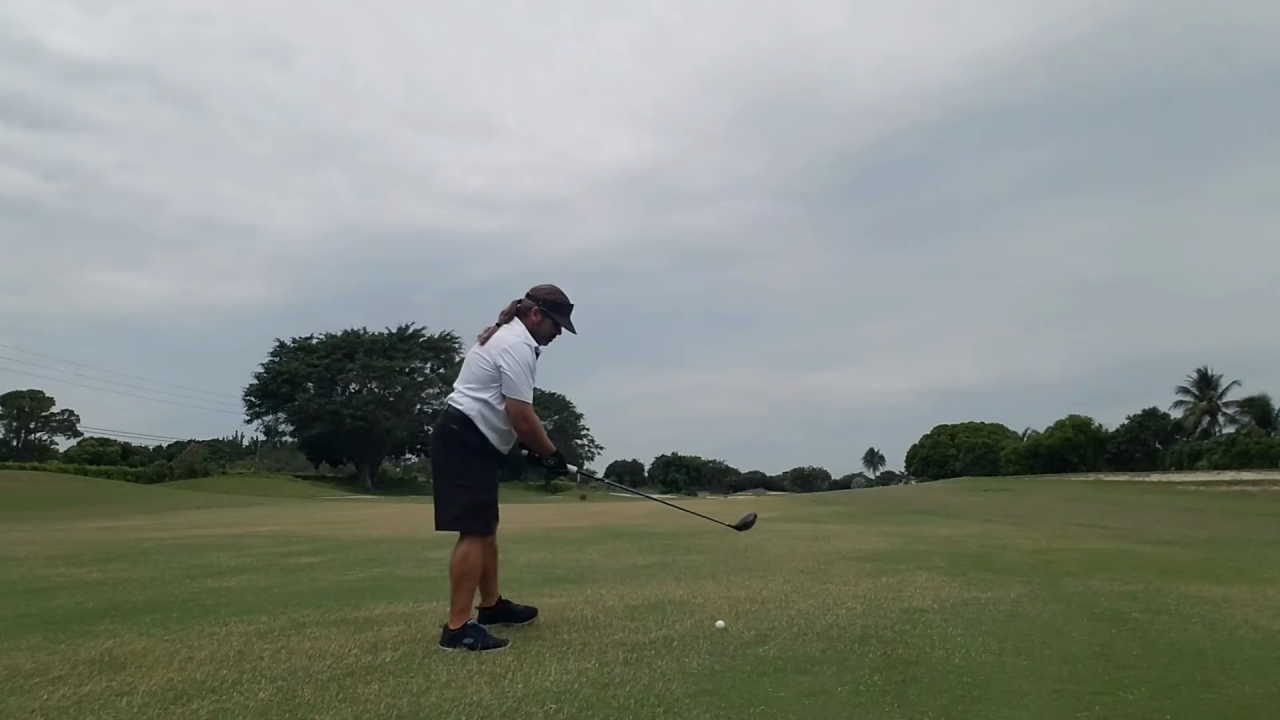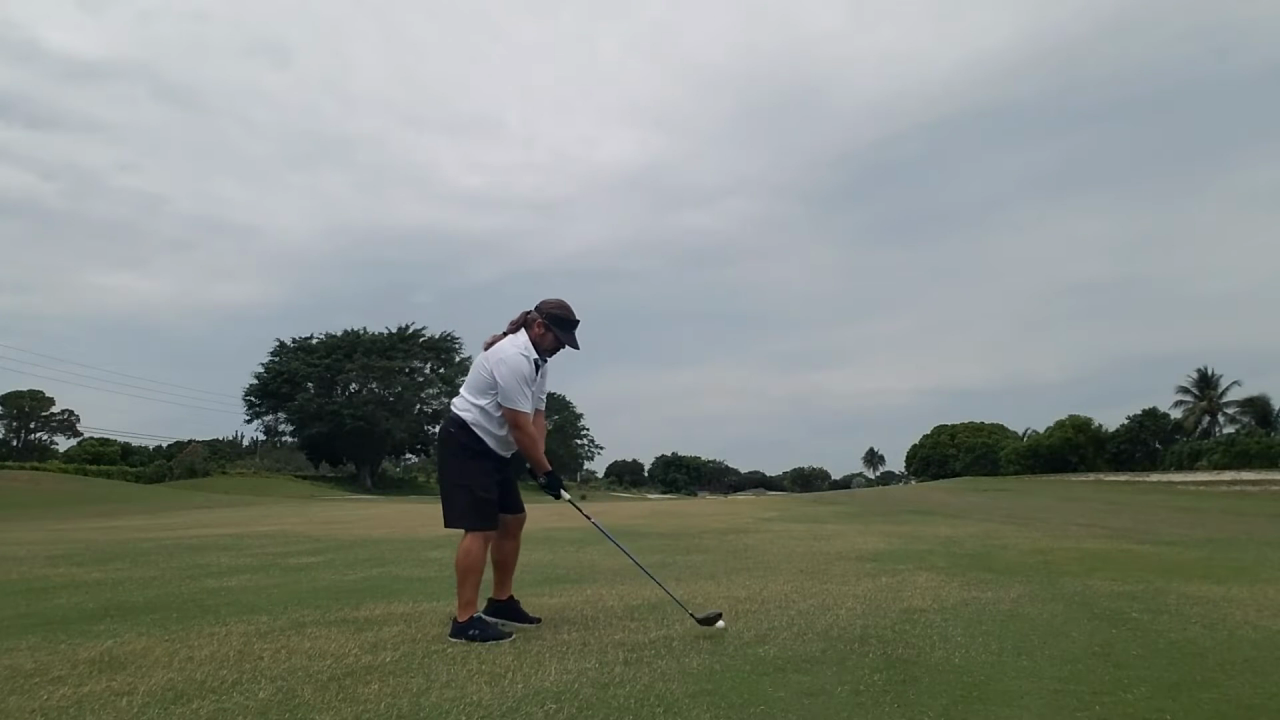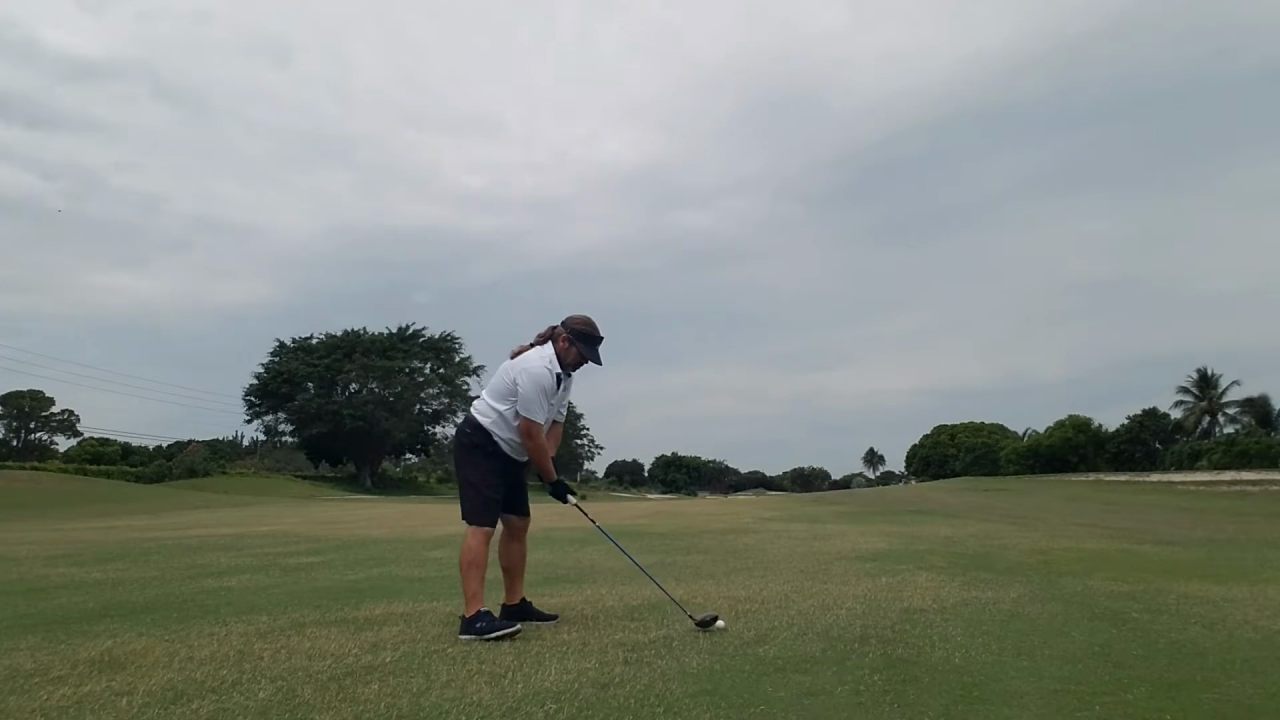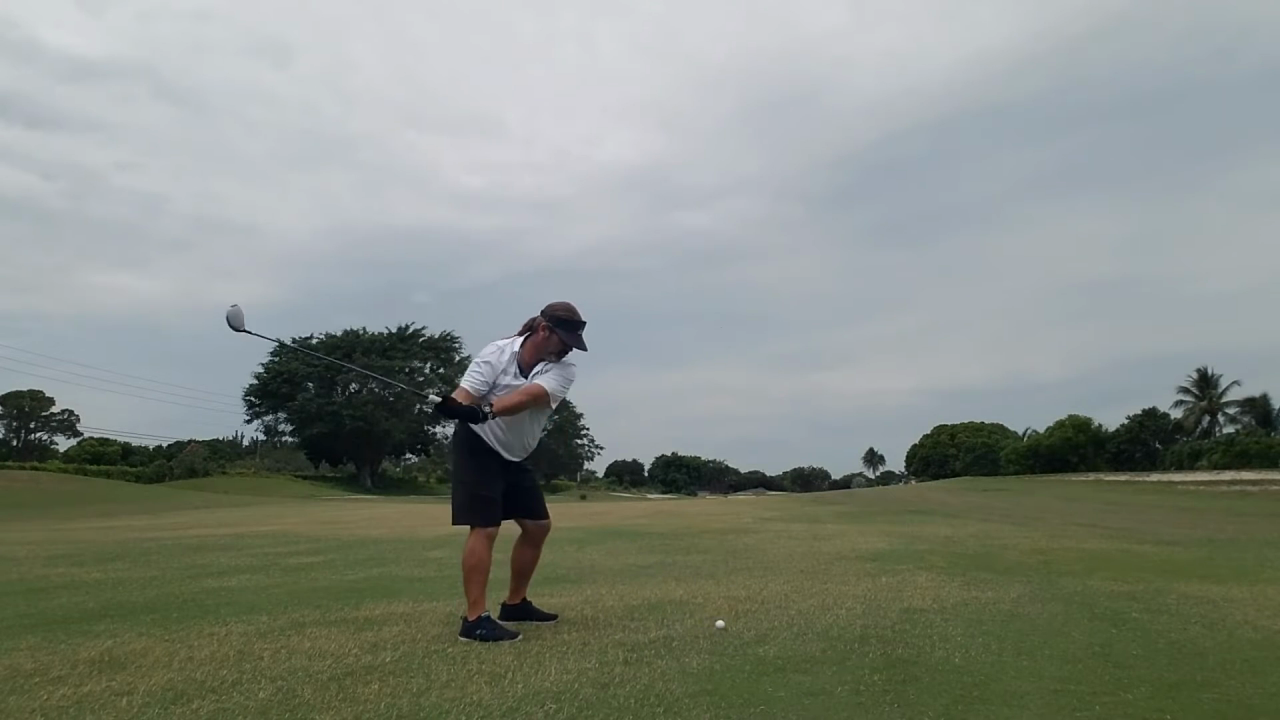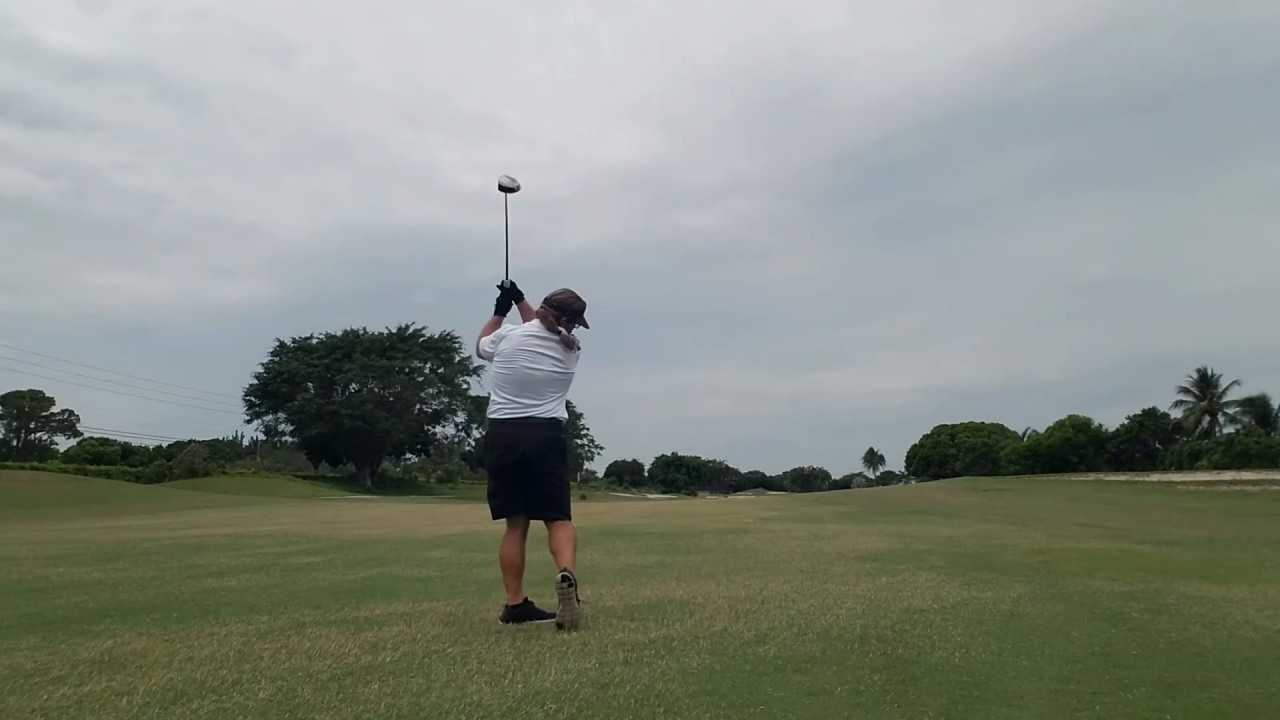
dt=1s
person 1, frame 1
left shoulder: (508, 338)
right shoulder: (517, 346)
left elbow: (510, 411)
right elbow: (521, 416)
left wrist: (534, 447)
right wrist: (551, 453)
left hip: (472, 443)
right hip: (465, 443)
left knee: (485, 530)
right knee: (474, 532)
left ankle: (491, 605)
right ankle: (458, 627)
person 1, frame 2
left shoulder: (536, 359)
right shoulder: (513, 357)
left elbow: (536, 416)
right elbow: (520, 427)
left wrist: (539, 462)
right wrist: (545, 472)
left hip: (492, 449)
right hip: (467, 445)
left knee: (512, 521)
right knee: (481, 530)
left ankle: (500, 601)
right ankle: (465, 620)
person 1, frame 3
left shoulder: (563, 373)
right shoulder: (537, 369)
left elbow: (554, 425)
right elbow: (530, 434)
left wrist: (546, 467)
right wrist: (552, 479)
left hip: (507, 452)
right hip: (479, 445)
left knee: (517, 524)
right knee: (482, 527)
left ankle: (514, 603)
right ankle: (474, 616)
person 1, frame 4
left shoulder: (564, 370)
right shoulder: (497, 353)
left elbow: (527, 397)
right elbow: (463, 396)
left wrist: (487, 412)
right wrist: (454, 405)
left hip: (515, 456)
right hip: (477, 449)
left knee: (538, 526)
right knee: (484, 528)
left ankle: (515, 603)
right ankle: (475, 619)
person 1, frame 5
left shoulder: (508, 336)
right shoulder: (570, 349)
left elbow: (482, 347)
left wrist: (500, 310)
right wrist: (520, 301)
left hip: (501, 436)
right hip: (545, 437)
left knee: (516, 523)
right knee: (558, 518)
left ankle: (515, 603)
right ankle: (567, 573)
